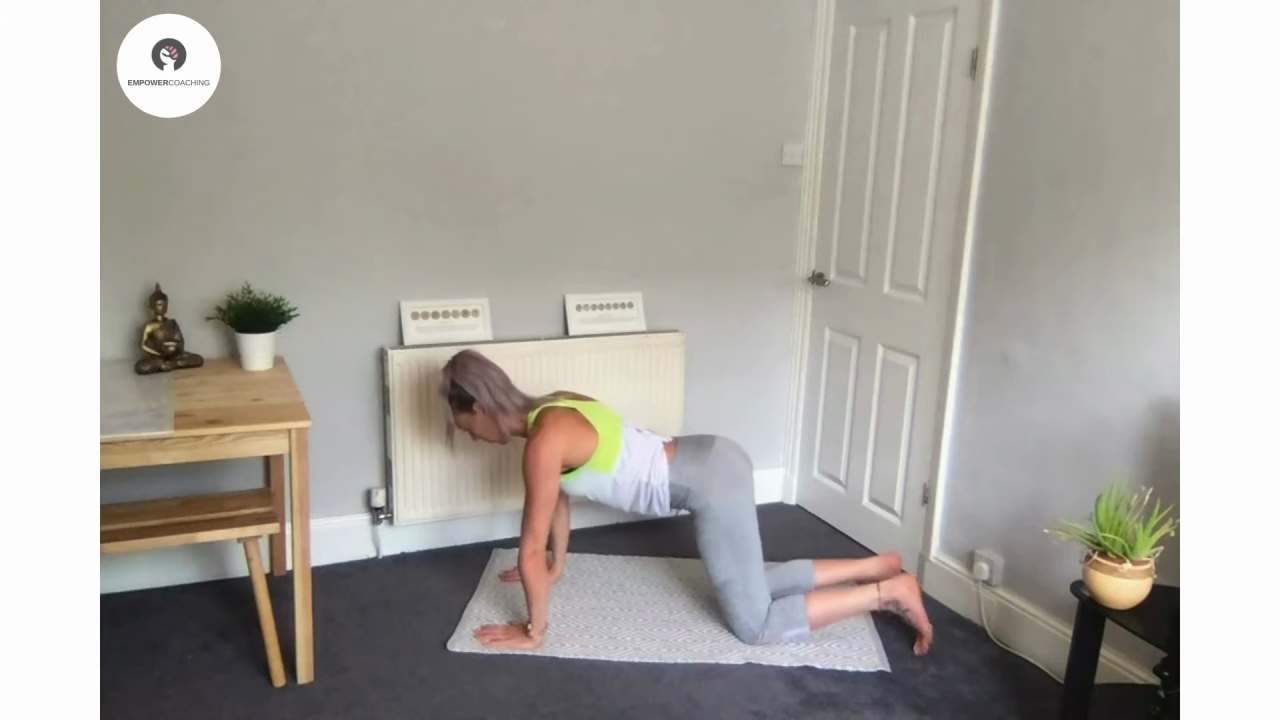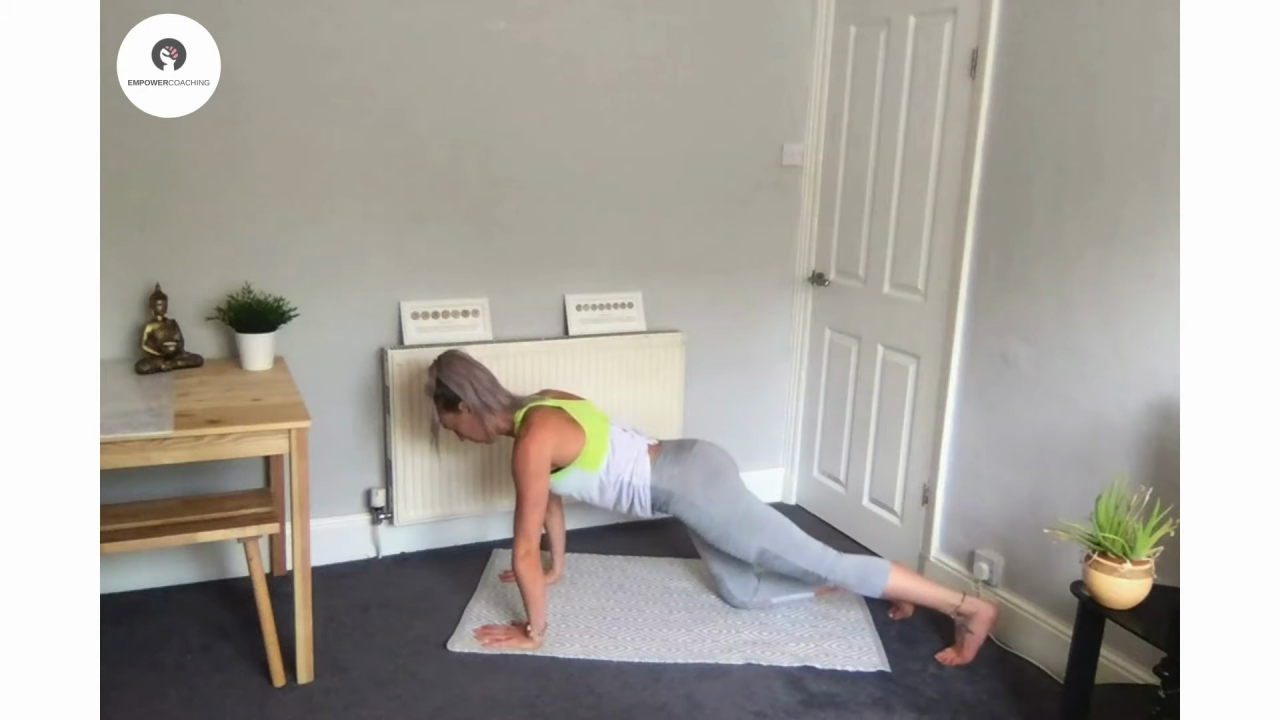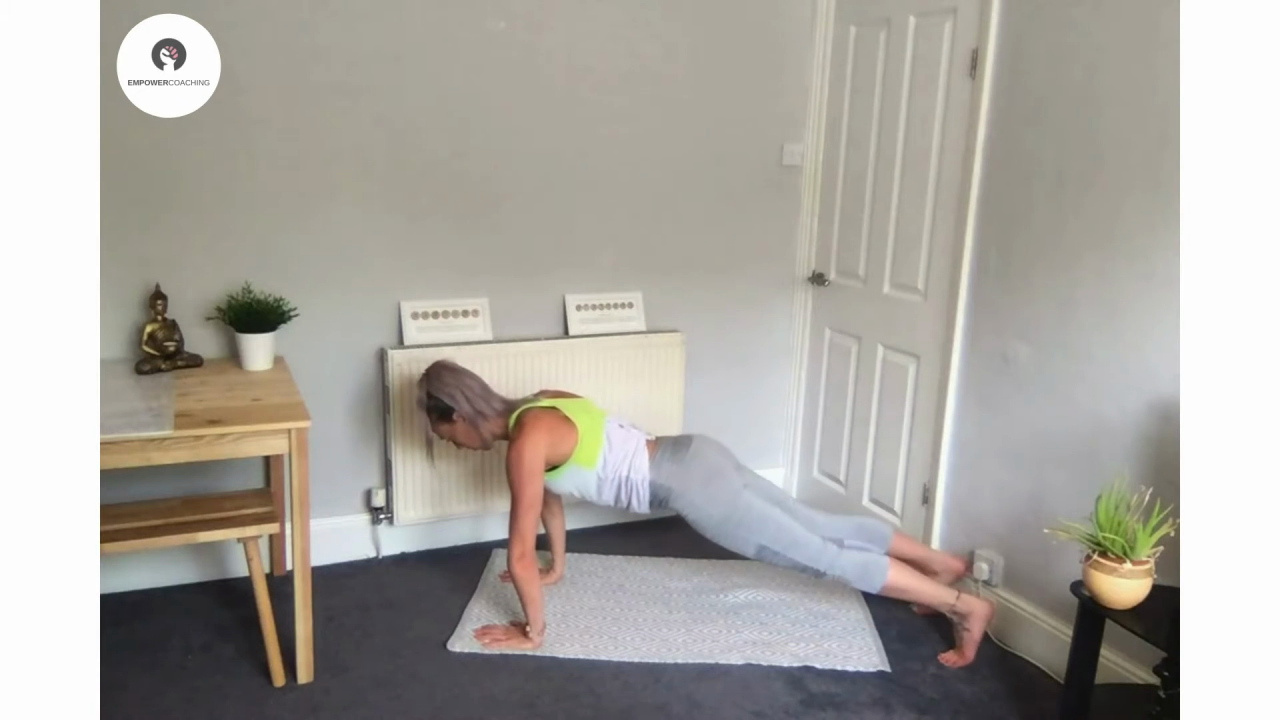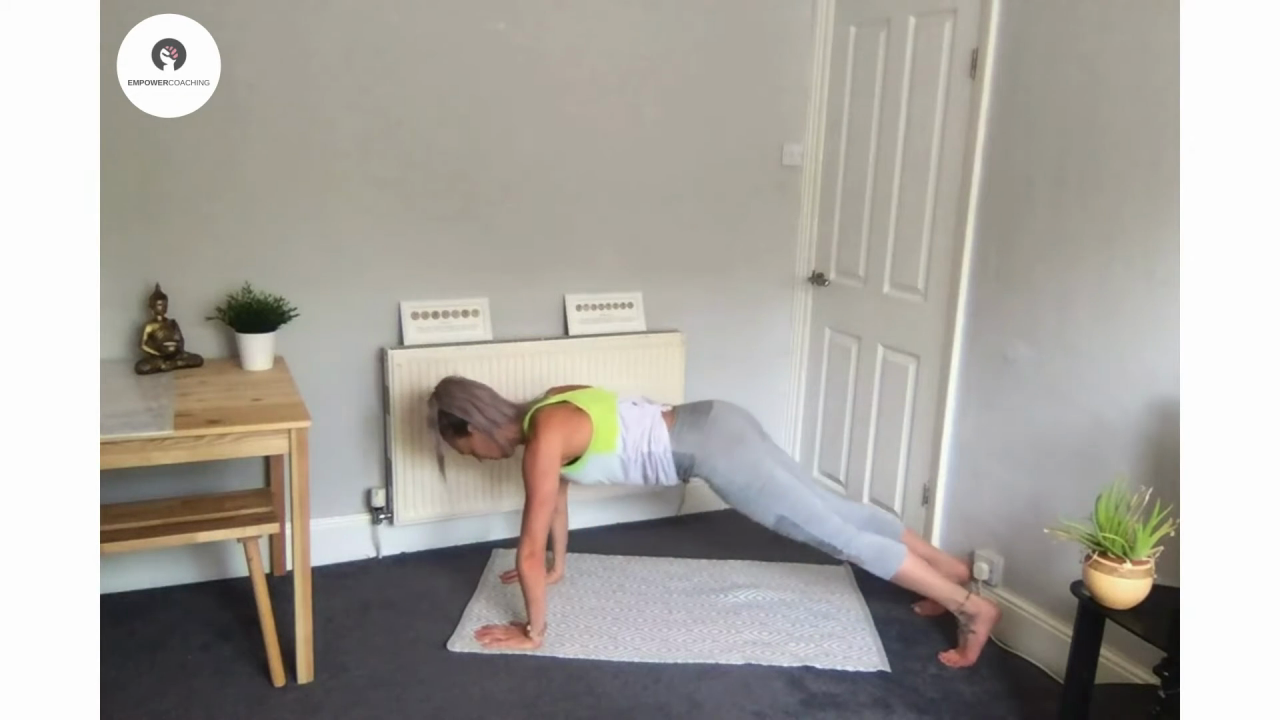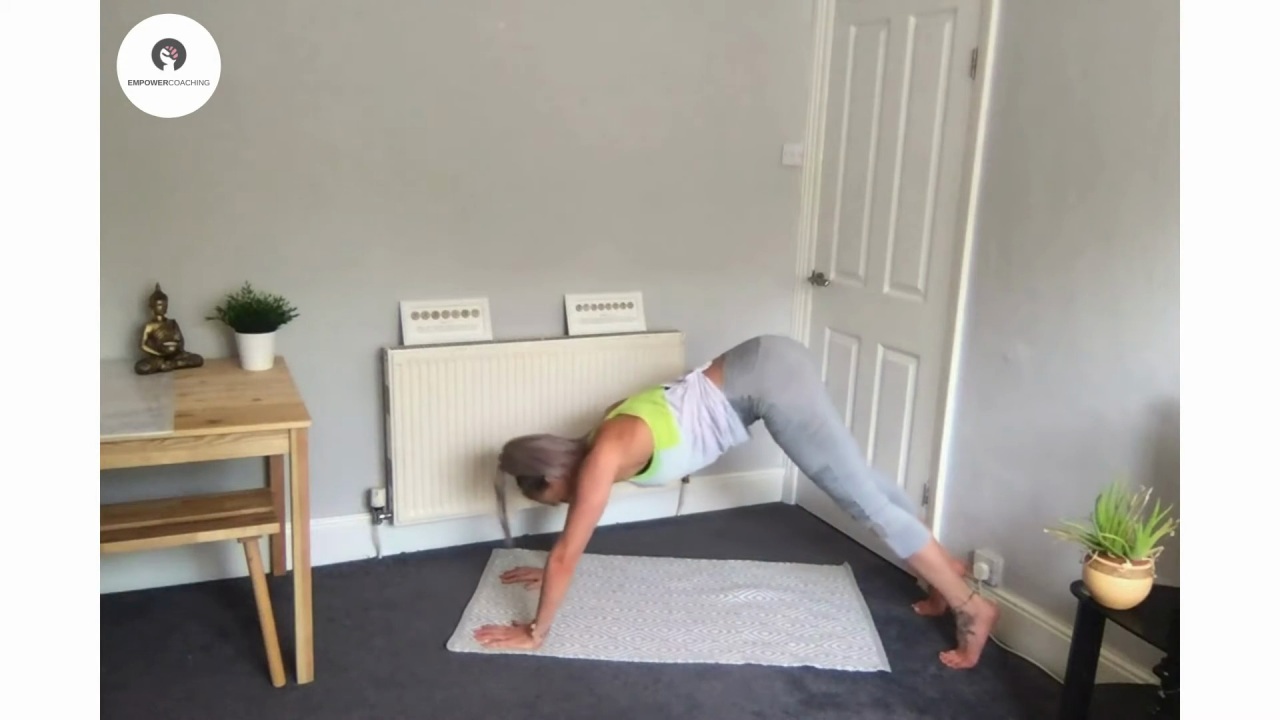
dt=1s
person 1, frame 1
left shoulder: (544, 441)
right shoulder: (554, 408)
left elbow: (530, 548)
right elbow: (558, 495)
left wrist: (534, 630)
right wrist: (556, 568)
left hip: (712, 482)
right hip: (712, 462)
left knee: (755, 626)
right knee: (749, 586)
left ankle: (892, 592)
right ankle: (874, 567)
person 1, frame 2
left shoulder: (530, 440)
right shoulder: (543, 405)
left elbow: (524, 549)
right elbow: (552, 494)
left wrist: (534, 630)
right wrist: (556, 568)
left hip: (693, 487)
right hip: (692, 466)
left knee: (820, 562)
right knee: (743, 592)
left ankle: (970, 609)
right ankle: (871, 584)
person 1, frame 3
left shoulder: (524, 443)
right shoulder: (539, 406)
left elbow: (520, 553)
right elbow: (552, 492)
left wrist: (533, 631)
right wrist: (556, 568)
left hip: (693, 486)
right hip: (696, 458)
left knee: (822, 556)
right knee: (821, 527)
left ankle: (965, 606)
right ankle: (943, 563)
person 1, frame 4
left shoulder: (542, 439)
right shoulder: (548, 409)
left elbow: (529, 547)
right elbow: (557, 492)
left wrist: (533, 630)
right wrist: (556, 567)
left hip: (715, 448)
right hip: (716, 424)
left knee: (839, 534)
right knee: (837, 510)
left ankle: (972, 607)
right ankle: (949, 567)
person 1, frame 5
left shoulder: (602, 459)
right shoulder: (600, 445)
left elbow: (565, 556)
left wrist: (535, 632)
right wrist: (551, 569)
left hip: (771, 380)
right hip: (767, 365)
left knee: (867, 502)
right knee: (865, 486)
left ankle: (972, 607)
right ankle: (947, 570)
